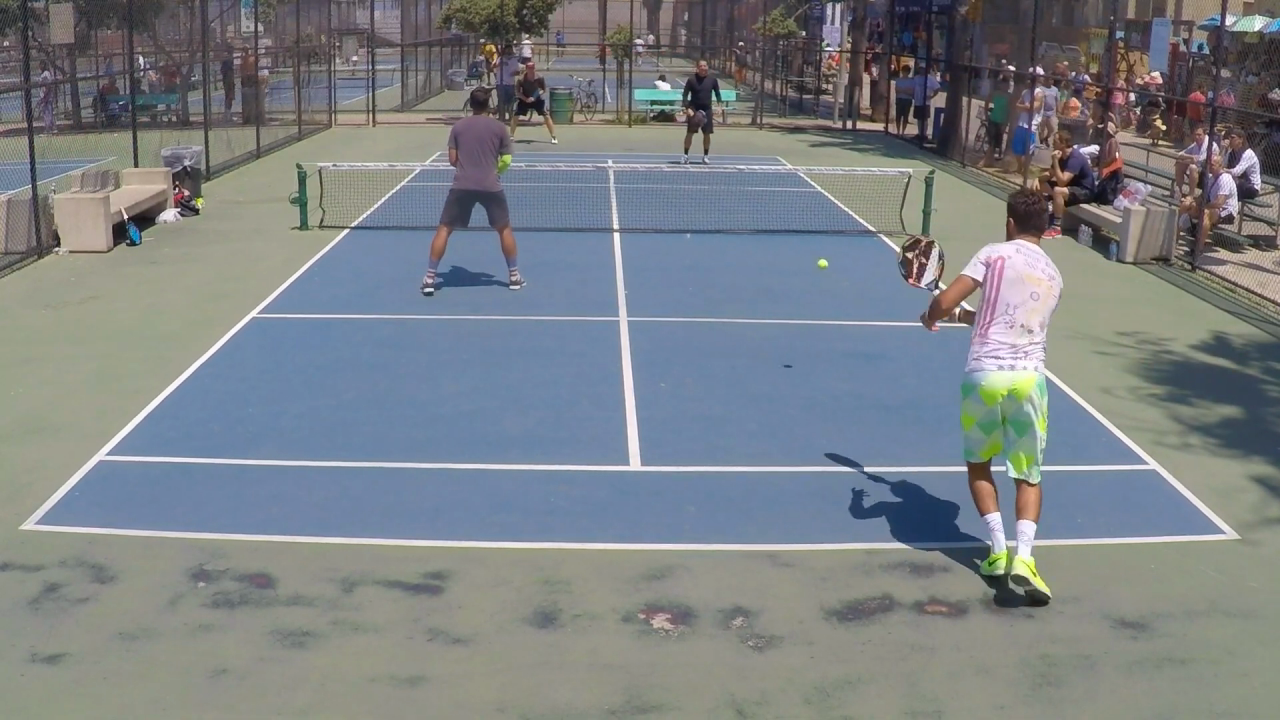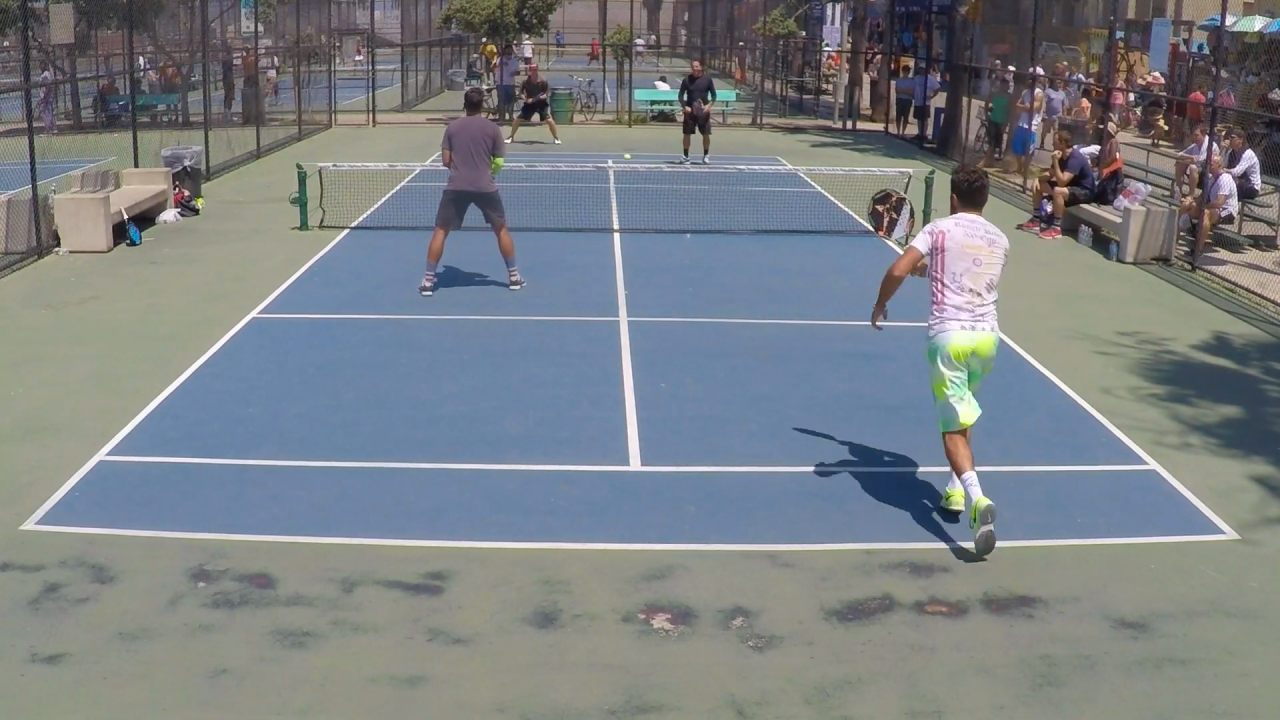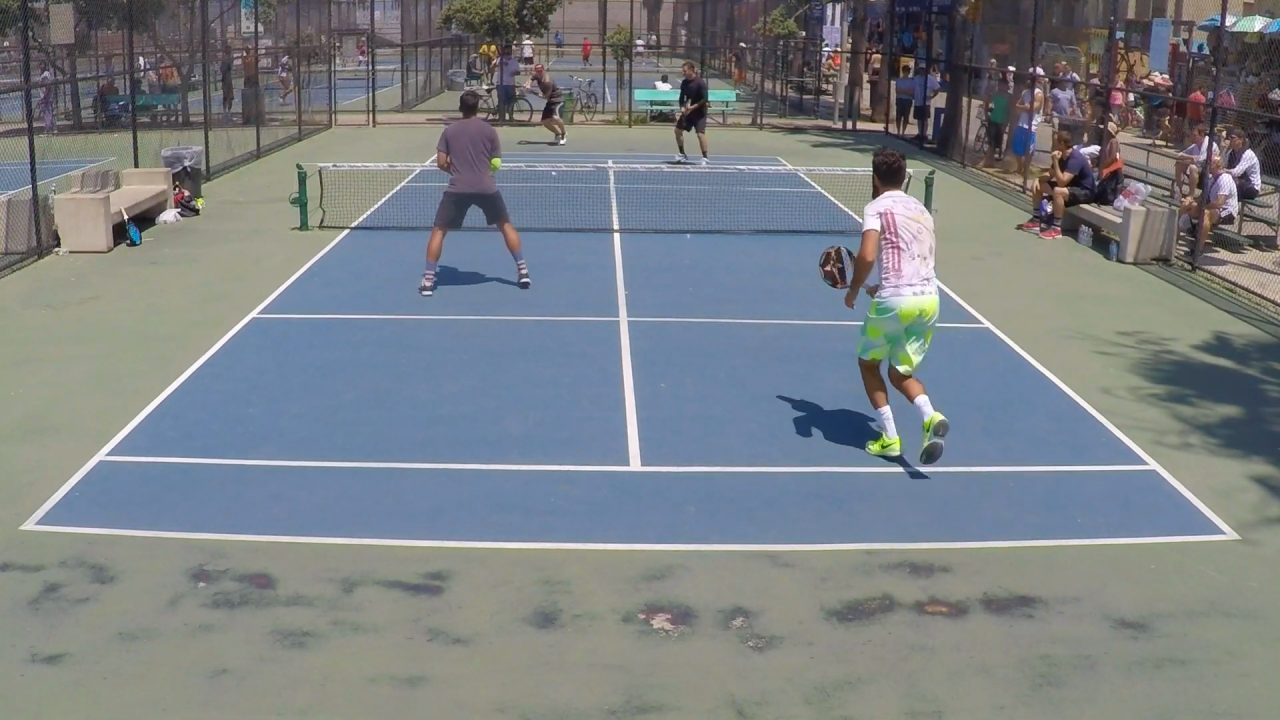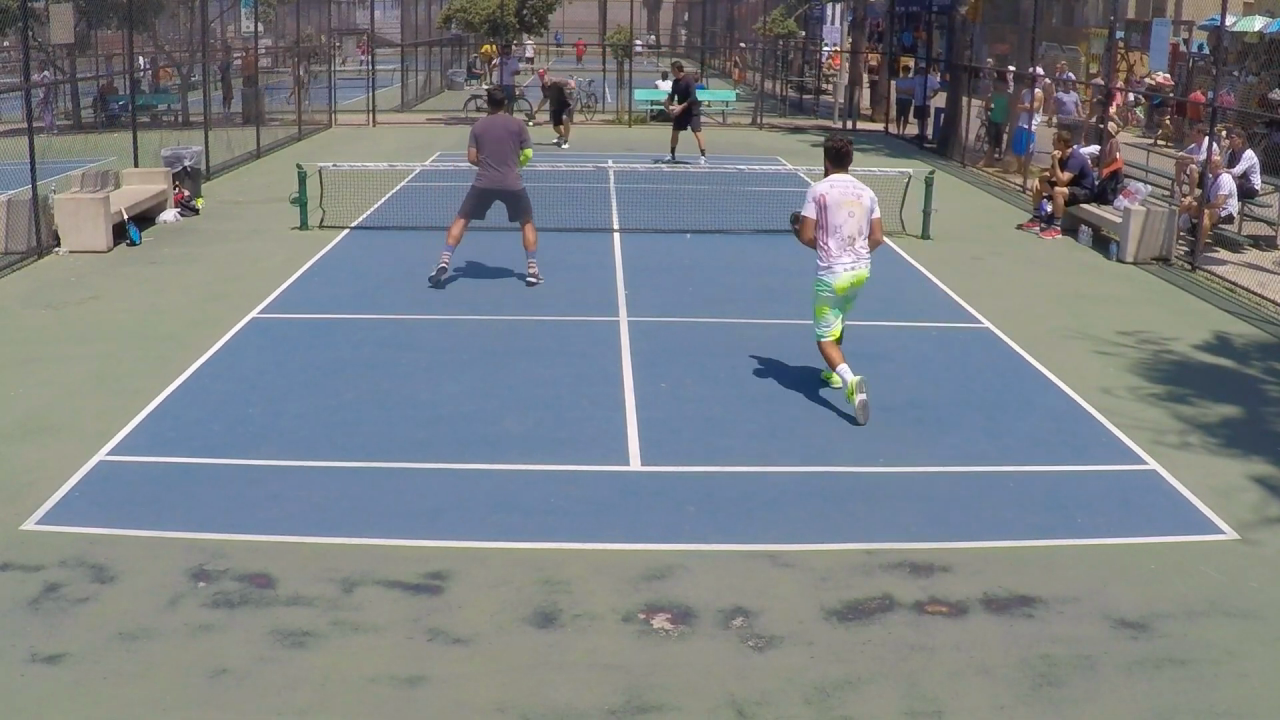
dt=0.3s
person 1, frame 1
left shoulder: (994, 254)
right shoulder: (1054, 277)
left elbow: (944, 301)
left wrist: (931, 317)
right wrist: (965, 315)
left hip: (983, 375)
right hip: (1029, 379)
left knee: (978, 466)
right knee: (1028, 477)
left ankle: (998, 553)
right ankle: (1024, 561)
person 1, frame 2
left shoulder: (938, 230)
right shoulder: (1000, 240)
left elbow: (898, 271)
left wrist: (880, 307)
left hip: (947, 338)
right hip: (986, 339)
left knee: (954, 426)
right knee: (961, 419)
left ankle: (980, 501)
right ankle: (958, 493)
person 1, frame 3
left shoulder: (876, 208)
right shoulder: (922, 211)
left elbow: (867, 256)
left wrist: (854, 290)
left hip: (895, 301)
right hip: (928, 299)
left knee: (868, 363)
right knee: (900, 374)
left ankle: (889, 438)
right ankle: (932, 418)
person 1, frame 4
left shoulder: (818, 191)
right shoulder: (867, 193)
left elbow: (807, 237)
right elbow: (877, 239)
left hip: (831, 274)
right hip: (861, 272)
left knee: (825, 341)
right knee: (835, 321)
left ankle: (852, 380)
right ankle: (837, 372)
person 2, frame 1
left shoulder: (458, 126)
right shoulder: (499, 127)
left elbow: (452, 159)
right elbow: (506, 161)
left hip: (462, 186)
right hip: (491, 187)
left knee: (444, 229)
right knee: (504, 229)
left ankle: (430, 278)
right ankle: (514, 276)
person 2, frame 2
left shoulder: (452, 127)
right shoulder: (493, 129)
left elbow: (445, 160)
right elbow: (498, 163)
left hip: (456, 187)
right hip: (485, 188)
left knee: (440, 231)
right knee: (501, 230)
left ankle: (428, 280)
right ankle: (514, 277)
person 2, frame 3
left shoulder: (449, 131)
right shoulder: (489, 130)
left elbow: (441, 163)
right elbow: (496, 164)
left hip: (457, 189)
right hip: (487, 188)
left knee: (438, 231)
right knee: (506, 226)
left ankle: (428, 280)
right ankle: (523, 271)
person 2, frame 4
left shoulder: (478, 126)
right shoulder: (517, 124)
left elbow: (472, 158)
right elbow: (527, 155)
left hip: (483, 184)
right hip: (512, 185)
left knee: (461, 220)
right knee: (527, 224)
left ankle: (444, 263)
right ankle: (532, 271)
